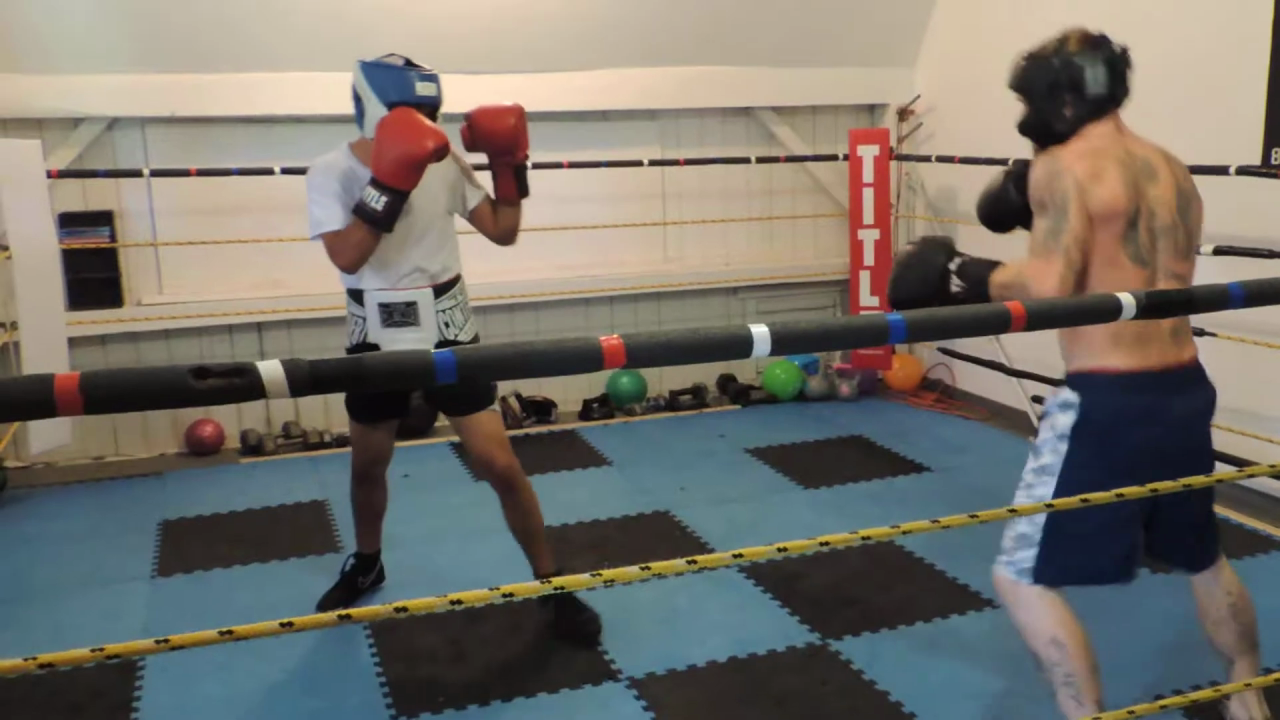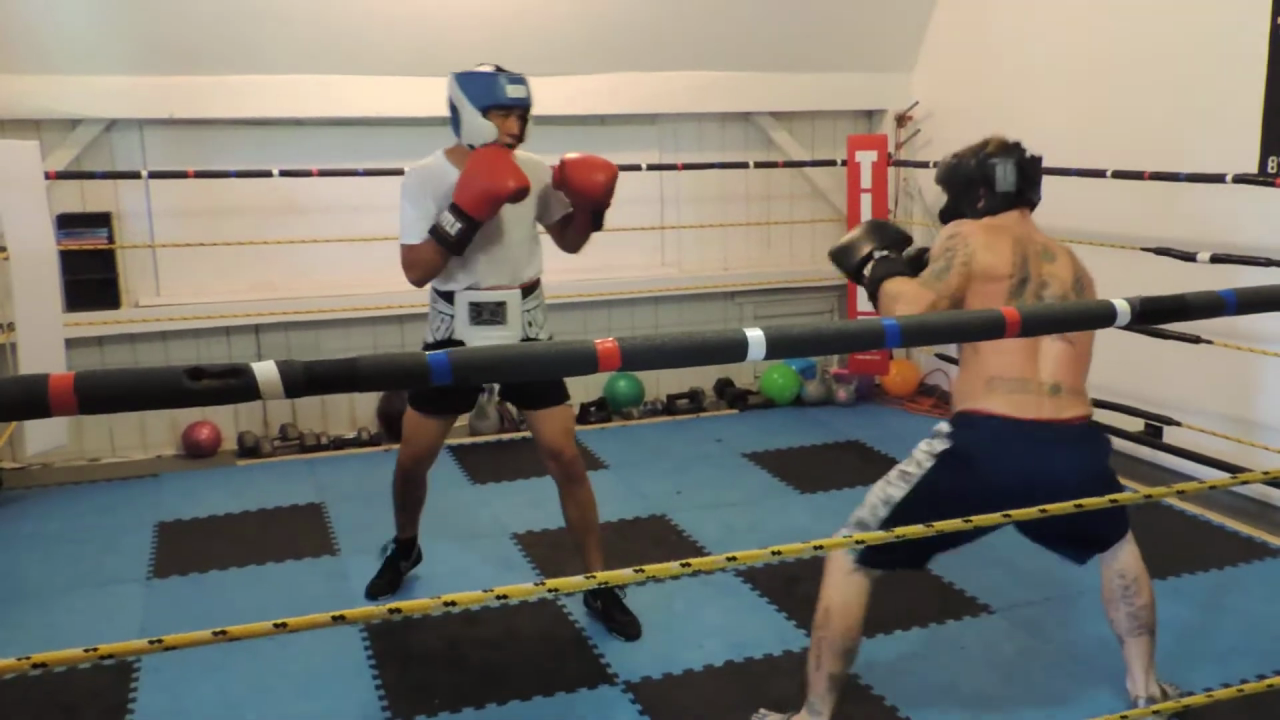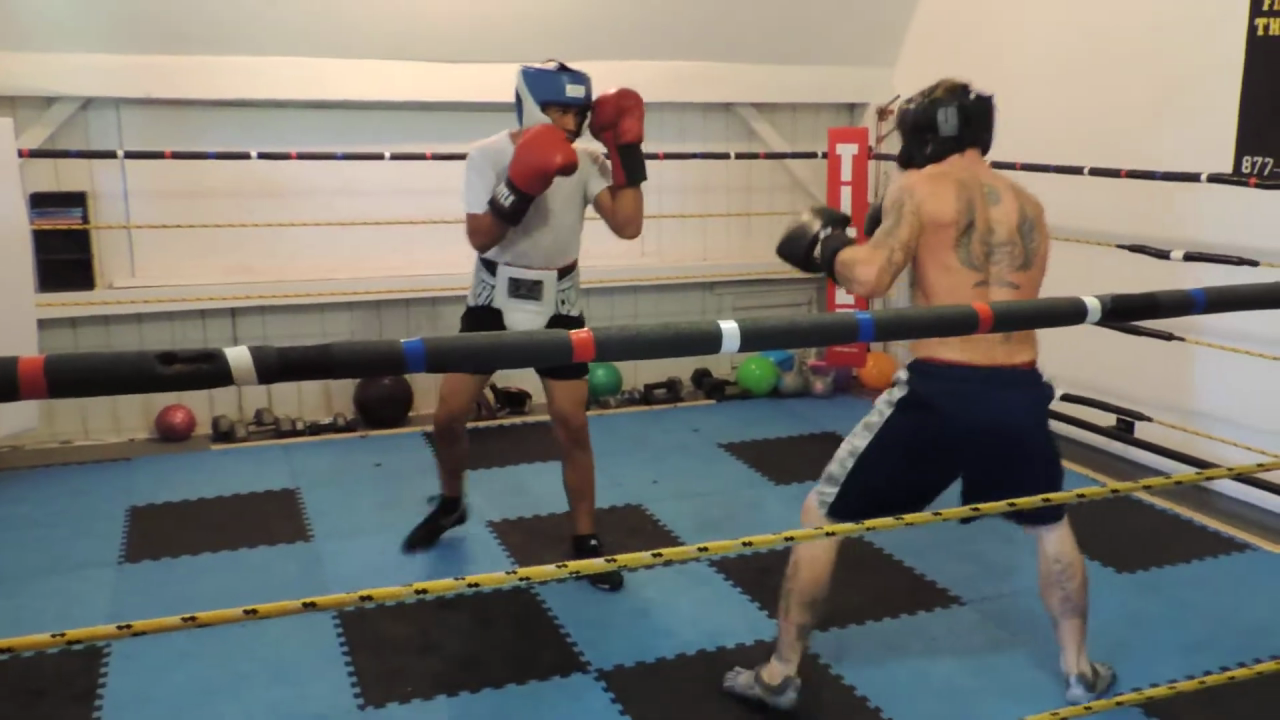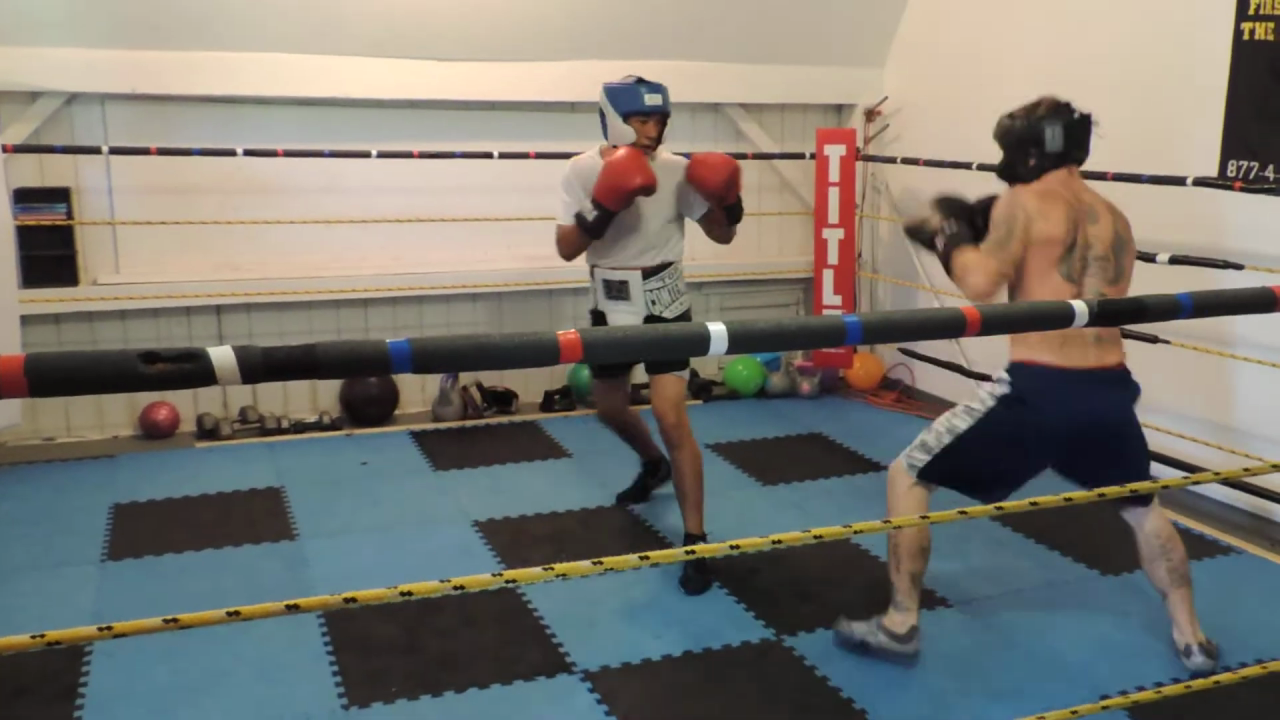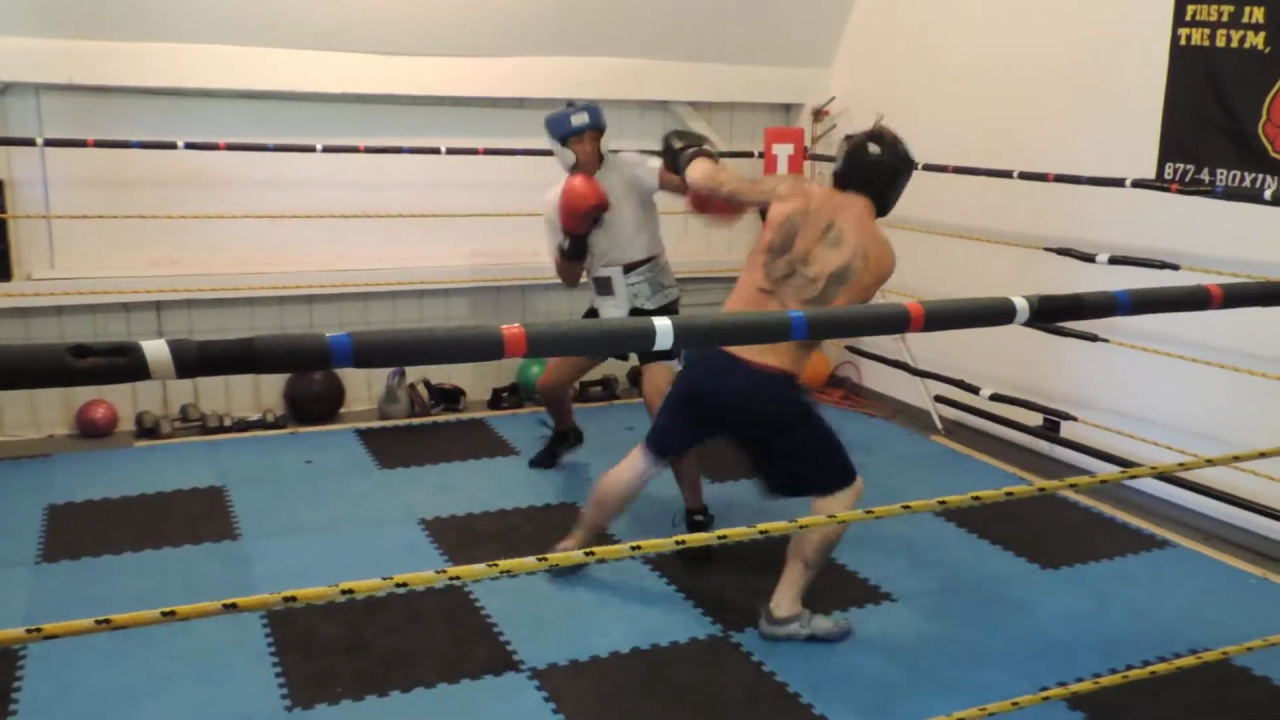
dt=0.7s
person 1, frame 1
left shoulder: (1065, 166)
right shoulder: (1174, 175)
left elbow: (1047, 288)
left wrist: (960, 276)
left hip: (1105, 402)
right hip: (1181, 392)
left knee: (1023, 581)
right knee: (1202, 560)
person 1, frame 2
left shoulder: (967, 238)
right shoulder: (1074, 267)
left elbow: (908, 312)
left wrist: (877, 263)
left hip: (982, 444)
right hip: (1072, 447)
left knee: (849, 560)
right knee: (1117, 544)
person 1, frame 3
left shoulder: (920, 188)
right shoulder: (1028, 205)
left elbow: (867, 277)
left wrist: (825, 244)
left hip: (938, 390)
right hip: (1018, 390)
left knee: (821, 516)
right knee: (1053, 527)
left ankle: (780, 672)
right ankle: (1079, 670)
person 1, frame 4
left shoulder: (1023, 202)
right shoulder: (1115, 221)
left elbow: (980, 284)
left wrist: (948, 236)
left hip: (1037, 389)
right hip: (1107, 391)
left knee: (906, 476)
right knee: (1144, 510)
left ankle: (902, 622)
right ankle: (1190, 638)
person 1, frame 5
left shoulder: (796, 197)
right shoulder: (880, 256)
left elbow: (706, 178)
left wrist: (689, 152)
left hip: (709, 364)
right hip: (770, 389)
left knee: (645, 458)
right knee: (843, 489)
left ankle: (573, 546)
right ankle: (785, 609)
person 2, frame 1
left shoulder: (447, 163)
right shoulder: (331, 171)
left elbow: (502, 230)
right elbow: (345, 257)
left wrist: (509, 164)
right wrist: (390, 183)
left hip: (447, 330)
right hip: (376, 337)
left knee: (500, 466)
right knee: (368, 466)
left ankle: (551, 582)
right ankle: (366, 566)
person 2, frame 2
left shoulder: (534, 172)
right shoulder: (426, 178)
left elbow: (570, 241)
right elbow: (416, 271)
left wrist: (592, 204)
right wrist: (465, 211)
left hip: (525, 332)
right hip: (455, 335)
left knee: (566, 460)
right knee: (411, 460)
left ankle: (598, 585)
right ankle: (404, 547)
person 2, frame 3
left shoulder: (584, 161)
right shoulder: (486, 156)
left elbow: (629, 226)
right elbow: (480, 237)
left wrist: (626, 149)
right wrist: (521, 185)
left hip: (558, 306)
right hip: (493, 302)
left knee: (572, 428)
right knee: (448, 417)
left ankle: (584, 541)
right ankle: (449, 502)
person 2, frame 4
left shoulder: (677, 171)
right shoulder: (582, 171)
left elbow: (723, 235)
right elbow: (566, 248)
left wrist: (728, 198)
right wrist: (603, 205)
left hip: (663, 304)
right hip: (608, 304)
left knee: (672, 420)
right knee: (611, 410)
left ankle: (695, 541)
right ankle: (654, 465)
person 2, frame 5
left shoulder: (631, 169)
right shoulder: (562, 199)
left elbow: (683, 185)
right elbow: (569, 276)
right wrist: (572, 236)
left hip: (652, 301)
right hip: (605, 305)
left knee: (663, 407)
right knee: (549, 385)
left ankle: (696, 509)
right ankle: (566, 433)
